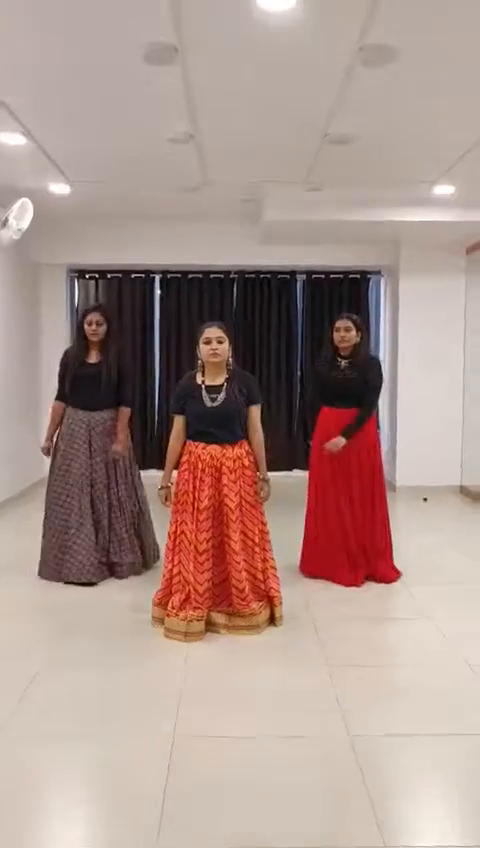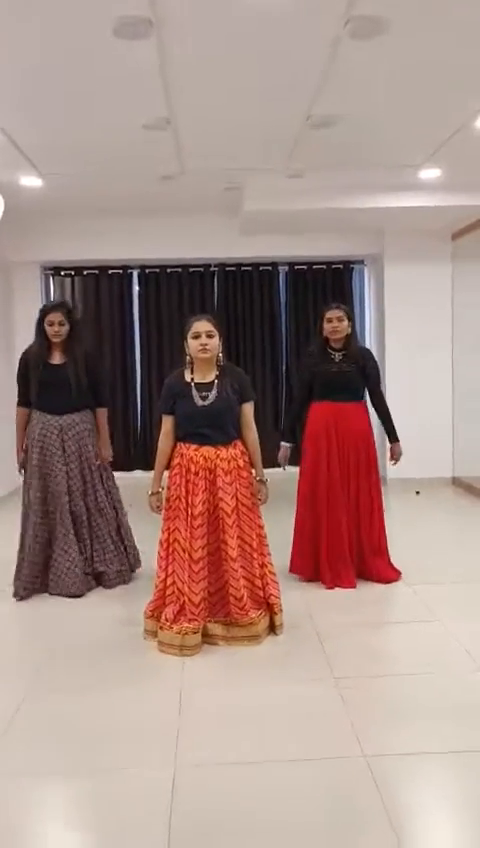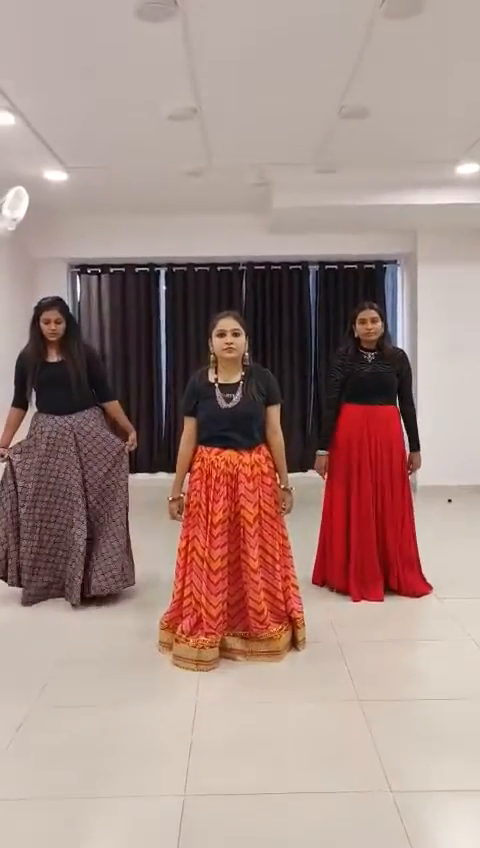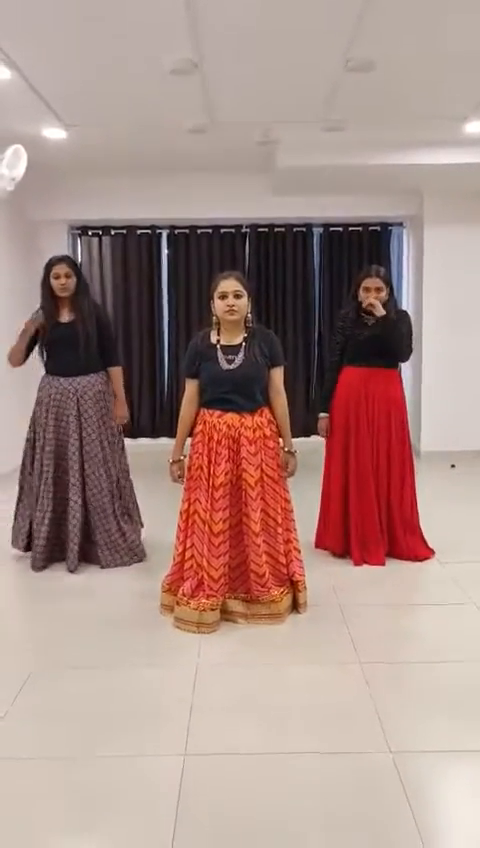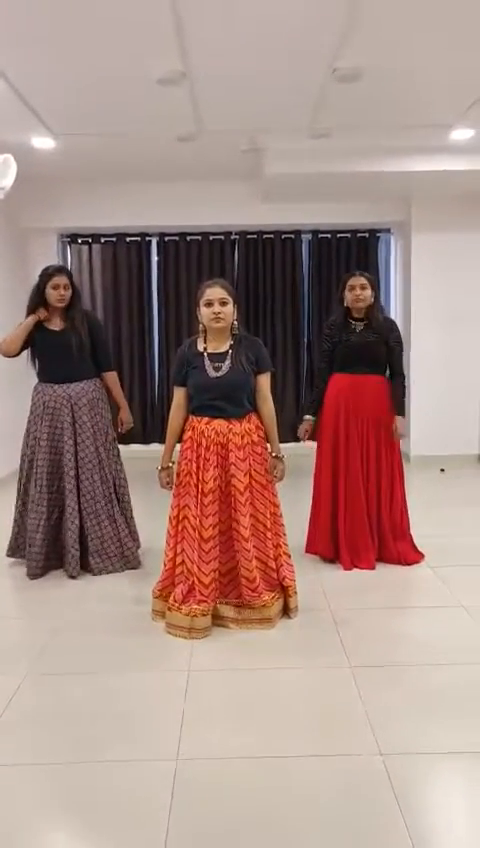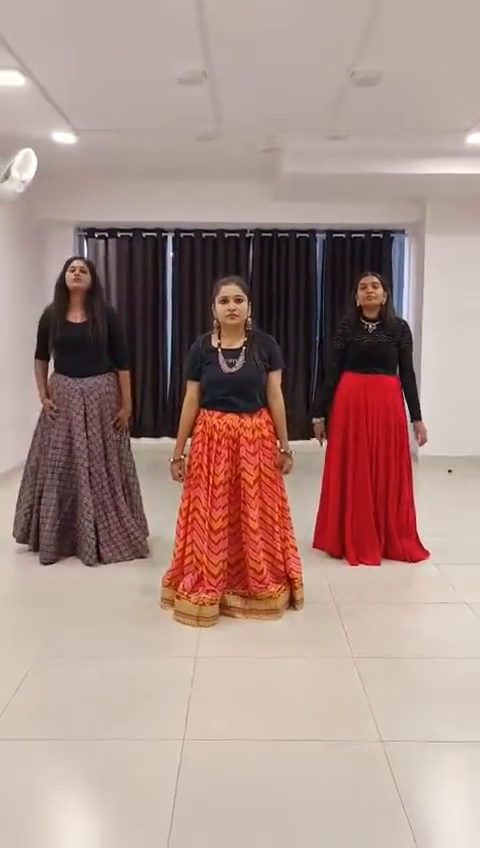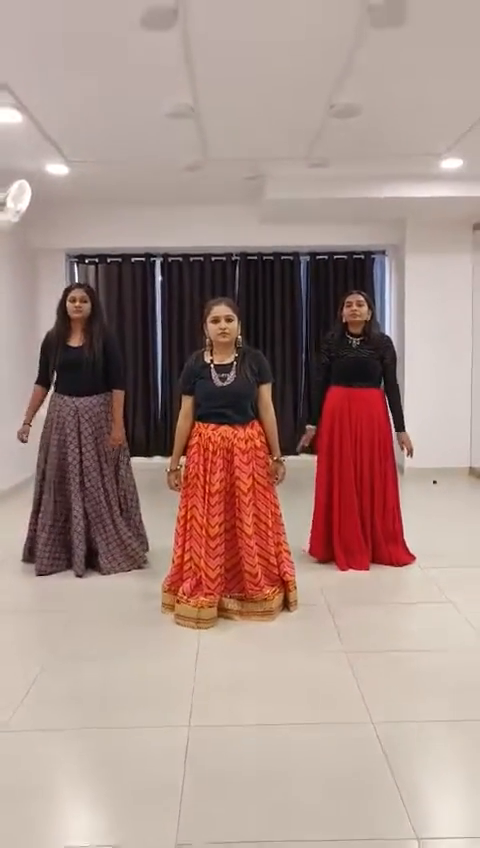
dt=0.7s
person 1, frame 1
left shoulder: (244, 382)
right shoulder: (187, 385)
left elbow: (255, 430)
right elbow: (178, 434)
left wrist: (263, 474)
right wrist: (165, 478)
left hip: (237, 468)
right hip: (197, 468)
left knee: (238, 537)
right knee: (196, 538)
left ankle: (240, 603)
right ankle: (193, 605)
person 1, frame 2
left shoulder: (236, 378)
right shoulder: (175, 384)
left elbow: (249, 428)
right elbow: (167, 436)
left wrist: (259, 475)
right wrist: (156, 485)
left hip: (231, 470)
right hip: (188, 472)
left knee: (234, 543)
right knee: (189, 545)
left ankle: (238, 612)
right ankle: (188, 616)
person 1, frame 3
left shoulder: (262, 379)
right shoulder: (198, 383)
left elbow: (274, 433)
right elbow: (188, 438)
left wrist: (284, 482)
right wrist: (176, 490)
left hip: (255, 476)
right hip: (209, 477)
left knee: (256, 553)
right knee: (209, 555)
left ankle: (258, 627)
right ankle: (205, 629)
person 1, frame 4
left shoulder: (266, 341)
right shoulder: (200, 345)
left elbow: (278, 395)
right elbow: (190, 400)
left wrist: (288, 445)
right wrist: (177, 453)
left hip: (257, 439)
right hip: (213, 440)
left knee: (258, 516)
right knee: (211, 519)
left ankle: (261, 589)
right ankle: (208, 593)
person 1, frame 5
left shoulder: (252, 347)
right shoulder: (187, 353)
left elbow: (265, 401)
right elbow: (178, 407)
left wrist: (276, 451)
right wrist: (165, 460)
left hip: (245, 445)
right hip: (200, 447)
left knee: (248, 522)
right knee: (200, 524)
left ankle: (251, 594)
right ankle: (198, 597)
person 1, frame 6
left shoulder: (265, 345)
right shoulder: (201, 348)
left elbow: (275, 397)
right elbow: (191, 402)
left wrist: (285, 446)
right wrist: (178, 452)
left hip: (256, 439)
right hip: (213, 440)
left knee: (256, 515)
right knee: (211, 517)
left ankle: (258, 586)
right ankle: (206, 588)
person 1, frame 7
left shoulder: (254, 360)
right shoulder: (195, 364)
left elbow: (266, 409)
right elbow: (185, 415)
left wrist: (276, 455)
right wrist: (174, 463)
left hip: (248, 450)
right hip: (206, 451)
left knee: (250, 521)
right knee: (206, 523)
left ankle: (252, 589)
right ankle: (204, 591)
person 2, frame 1
left shoulder: (117, 358)
right shoulder: (71, 356)
left elbow: (125, 401)
right elbow: (61, 398)
left wrist: (121, 437)
right wrist: (50, 436)
left hip: (107, 429)
right hip: (75, 430)
left knee: (111, 495)
right knee: (70, 496)
left ankle: (115, 556)
right ankle: (70, 560)
person 2, frame 2
left shoulder: (83, 357)
right shoulder: (30, 357)
left elbow: (99, 401)
right elbow: (24, 403)
left wrist: (105, 442)
right wrist: (20, 446)
left hip: (80, 433)
right hip: (43, 436)
left knee: (87, 502)
right knee: (46, 505)
left ankle: (97, 566)
right ankle: (45, 572)
person 2, frame 3
left shoulder: (83, 353)
right shoulder: (28, 358)
left elbow: (106, 395)
left wrist: (129, 429)
left hip: (88, 433)
right hip: (47, 438)
left knee: (93, 506)
right knee: (46, 509)
left ankle: (94, 578)
right ankle: (46, 579)
person 2, frame 4
left shoulder: (94, 314)
right shoulder: (42, 318)
left elbow: (112, 360)
right elbow: (16, 359)
left wrist: (121, 401)
right wrist: (27, 331)
left hip: (93, 396)
right hip: (55, 398)
left knee: (97, 470)
right knee: (53, 471)
left ankle: (104, 541)
right ankle: (52, 542)
person 2, frame 5
left shoulder: (86, 321)
right shoulder: (34, 327)
left elbow: (106, 366)
left wrist: (123, 406)
right wrist: (33, 318)
left hip: (87, 403)
right hip: (49, 406)
left knee: (92, 475)
right knee: (49, 477)
left ankle: (100, 548)
right ankle: (47, 548)
person 2, frame 6
left shoulder: (105, 315)
right shoulder: (51, 315)
left elbow: (121, 362)
right elbow: (41, 358)
left wrist: (126, 404)
right wrist: (43, 395)
left hip: (101, 396)
right hip: (64, 396)
left knee: (103, 469)
right knee: (59, 470)
left ankle: (110, 537)
right ankle: (57, 536)
person 2, frame 7
left shoulder: (103, 339)
right shoulder: (53, 339)
left elbow: (117, 384)
right elbow: (42, 382)
left wrist: (118, 424)
right wrist: (27, 420)
left hip: (97, 415)
right hip: (62, 415)
left knee: (100, 484)
right knee: (59, 484)
left ankle: (111, 549)
right ankle: (58, 549)
person 3, frame 1
left shoulder: (370, 364)
right shoulder: (324, 364)
left elbow: (369, 405)
right elbow: (316, 403)
left wrist: (344, 436)
right wrist: (317, 436)
left hip: (360, 435)
right hip: (326, 432)
left knee: (364, 500)
right knee: (329, 500)
left ankle: (370, 562)
right ankle: (330, 562)
person 3, frame 2
left shoulder: (363, 356)
right shoulder: (314, 357)
left elbow: (377, 397)
right elbow: (300, 400)
left wrist: (394, 438)
right wrist: (286, 440)
left hip: (355, 430)
right hip: (321, 431)
left knee: (359, 497)
right knee: (323, 497)
left ankle: (368, 562)
right ankle: (326, 563)
person 3, frame 3
left shoulder: (397, 357)
right shoulder: (344, 357)
left elbow: (407, 404)
right elbow: (331, 403)
left wrist: (415, 447)
right wrist: (323, 448)
left hip: (387, 436)
right hip: (350, 435)
left knee: (390, 508)
right knee: (351, 506)
left ankle: (396, 574)
right ankle: (353, 575)
person 3, frame 4
left shoulder: (399, 318)
right shoulder: (346, 319)
left elbow: (403, 354)
right elbow: (334, 365)
left wrist: (382, 316)
right wrist: (324, 410)
left hip: (387, 398)
right hip: (350, 398)
left knee: (389, 468)
right knee: (351, 469)
left ankle: (396, 537)
right ankle: (351, 538)
person 3, frame 5
left shoulder: (387, 327)
right shoulder: (333, 327)
left elbow: (397, 373)
right elbow: (323, 373)
left wrist: (398, 413)
right wrist: (310, 415)
left hip: (377, 405)
right hip: (339, 404)
left knee: (380, 475)
right knee: (341, 475)
left ankle: (386, 543)
right ankle: (343, 543)
person 3, frame 6
left shoulder: (399, 327)
right shoulder: (346, 327)
left elbow: (407, 373)
right elbow: (333, 372)
left wrist: (417, 417)
right wrist: (320, 415)
left hip: (387, 404)
right hip: (350, 402)
left knee: (389, 473)
right knee: (350, 472)
left ankle: (393, 540)
right ankle: (351, 539)
person 3, frame 7
left shoulder: (382, 343)
right shoulder: (331, 342)
left elbow: (392, 386)
right elbow: (322, 384)
left wrist: (401, 429)
right wrist: (313, 424)
left hip: (372, 415)
right hip: (337, 414)
left knee: (375, 481)
right knee: (339, 481)
left ankle: (381, 547)
right ankle: (342, 546)
